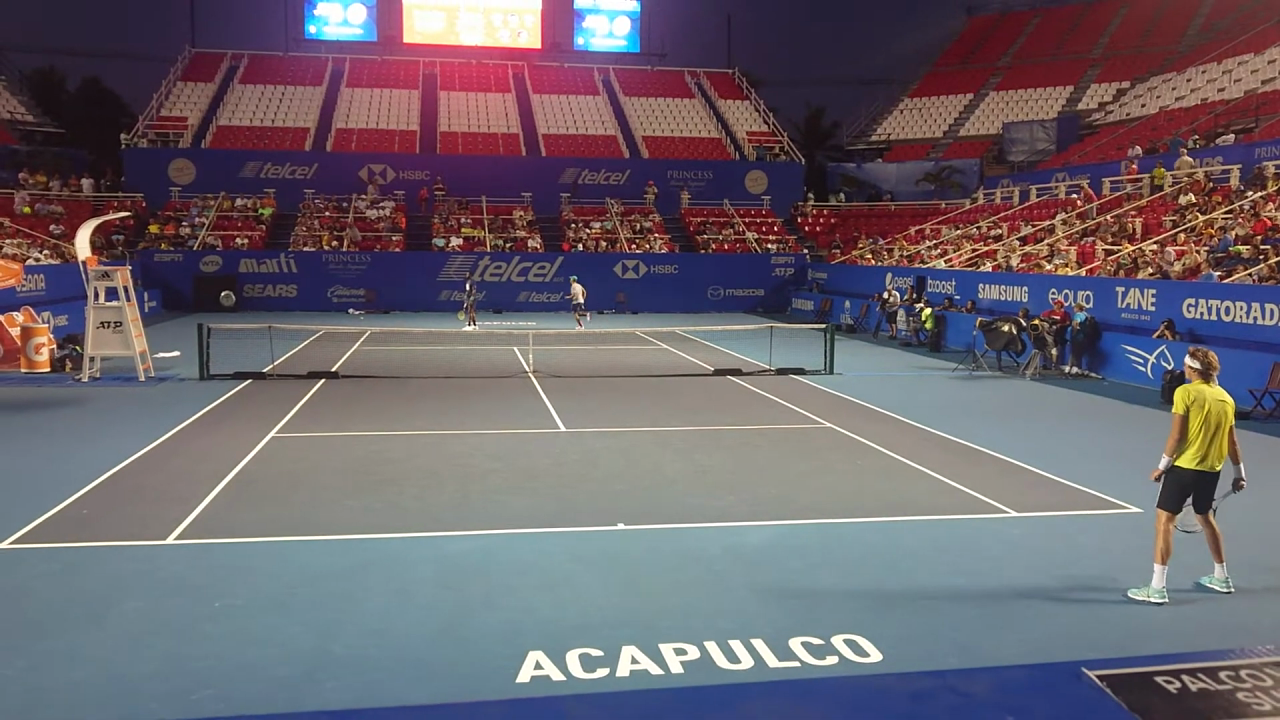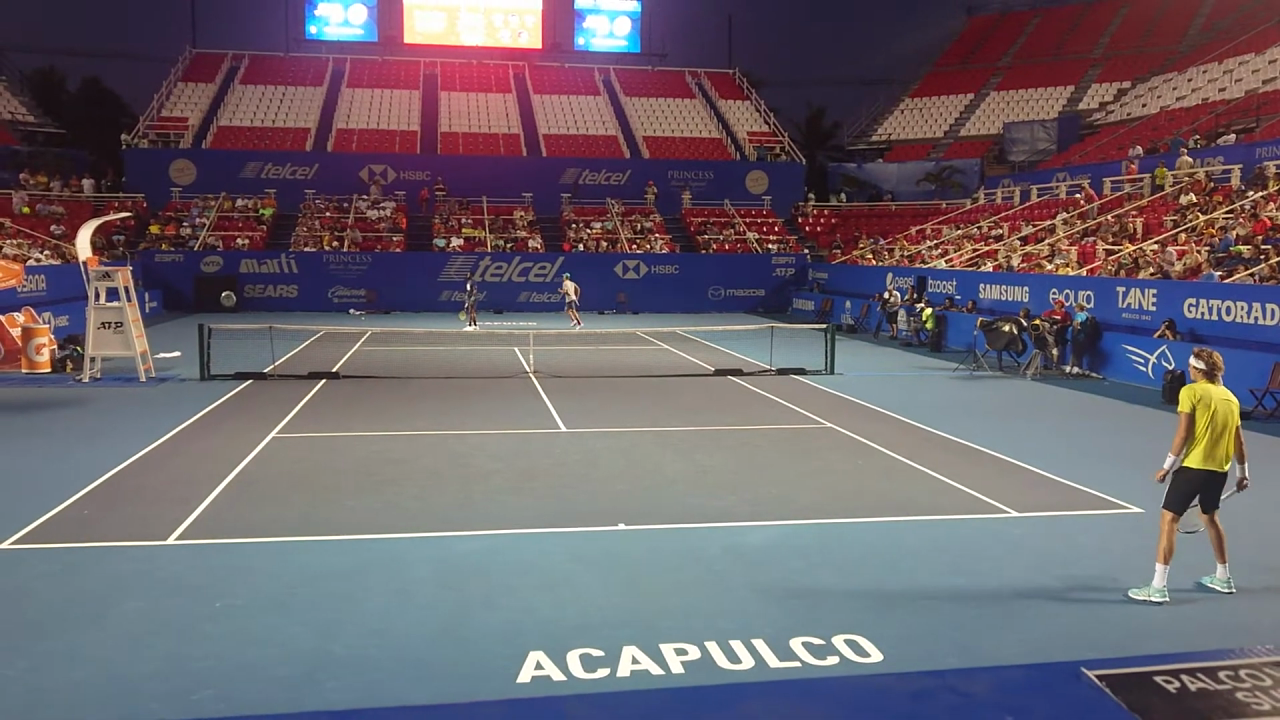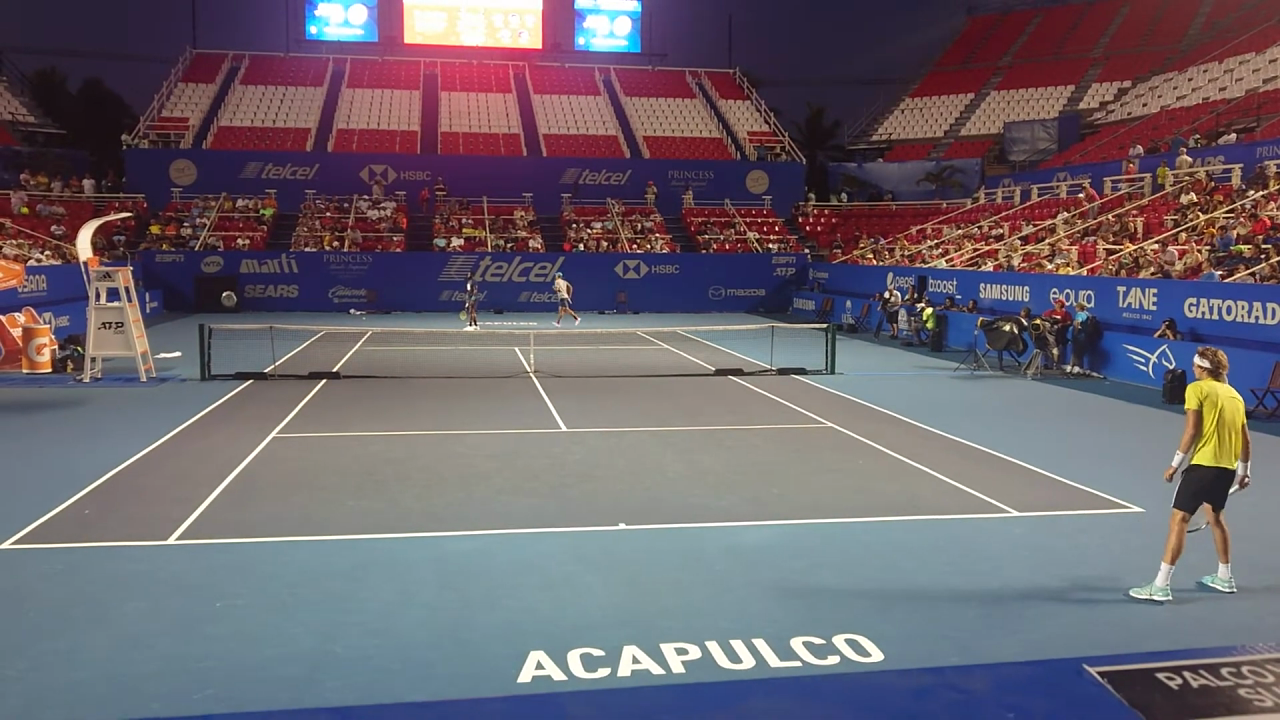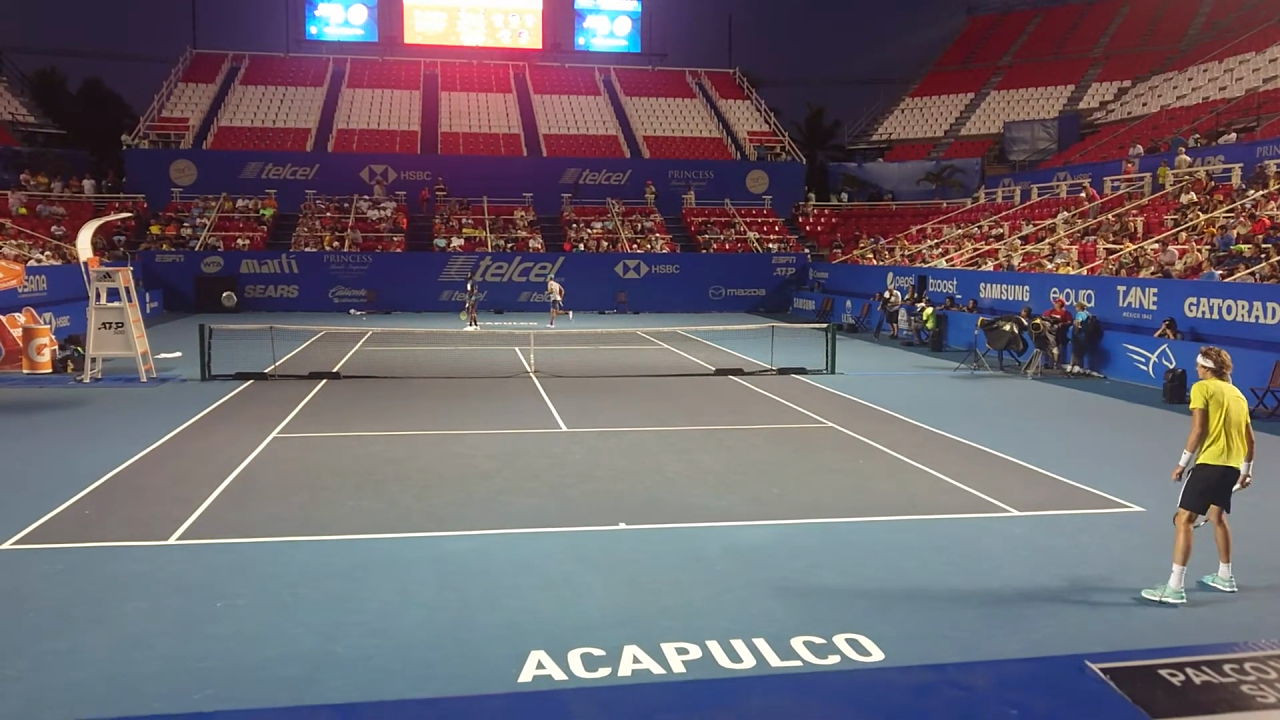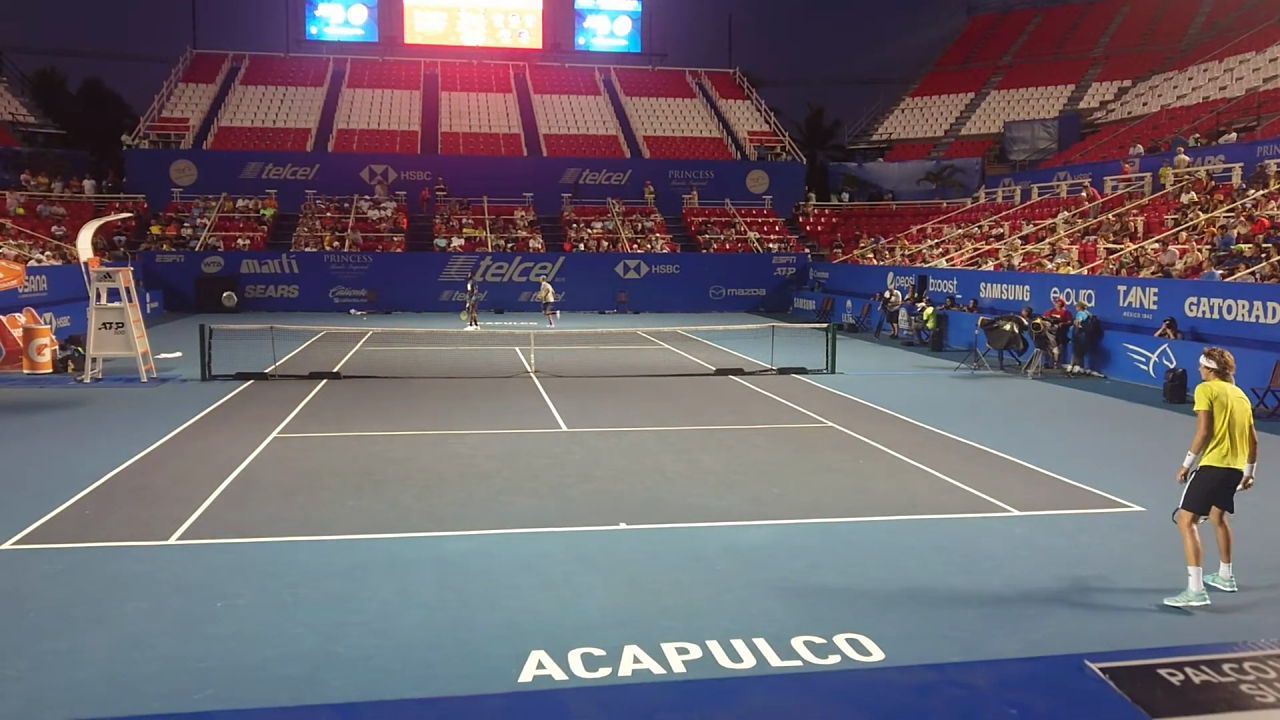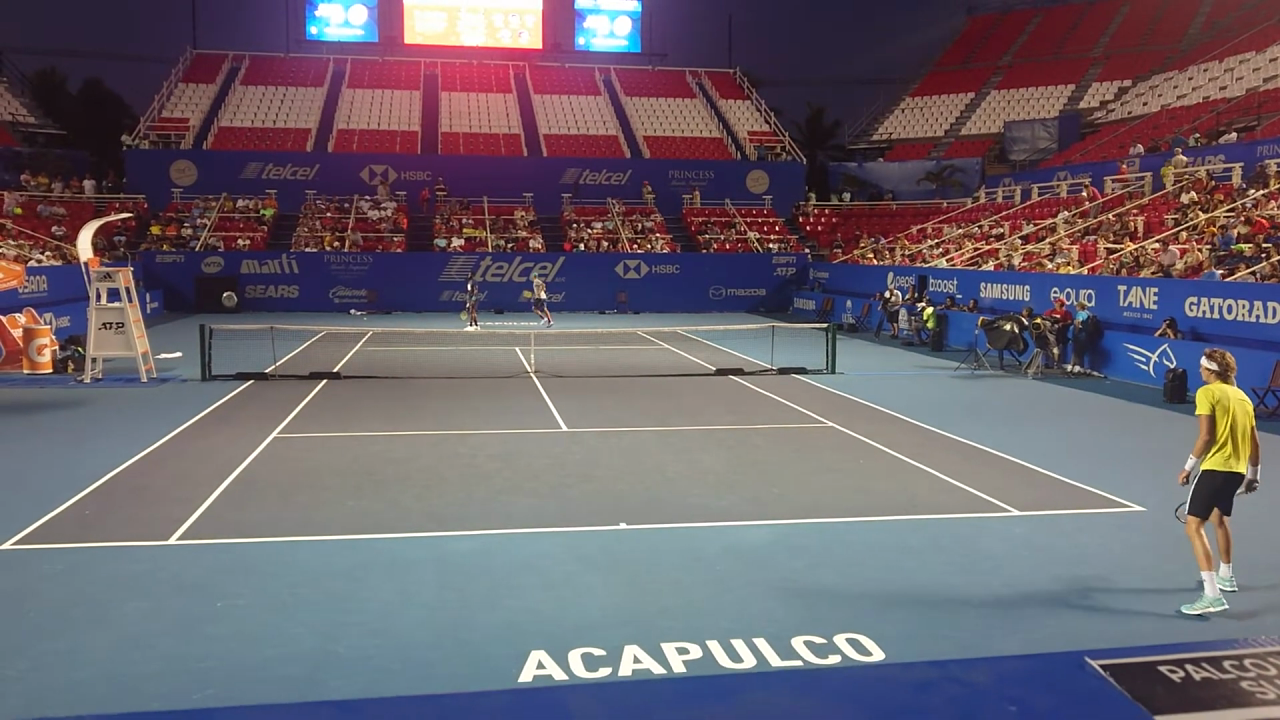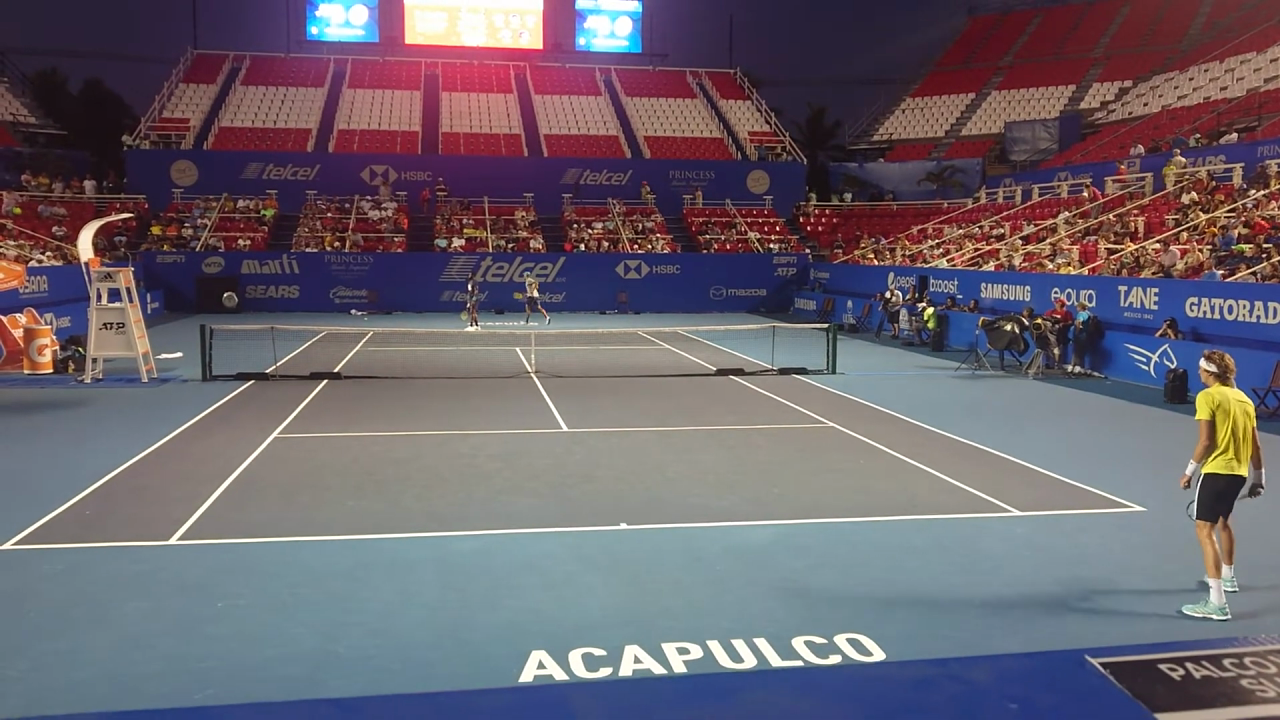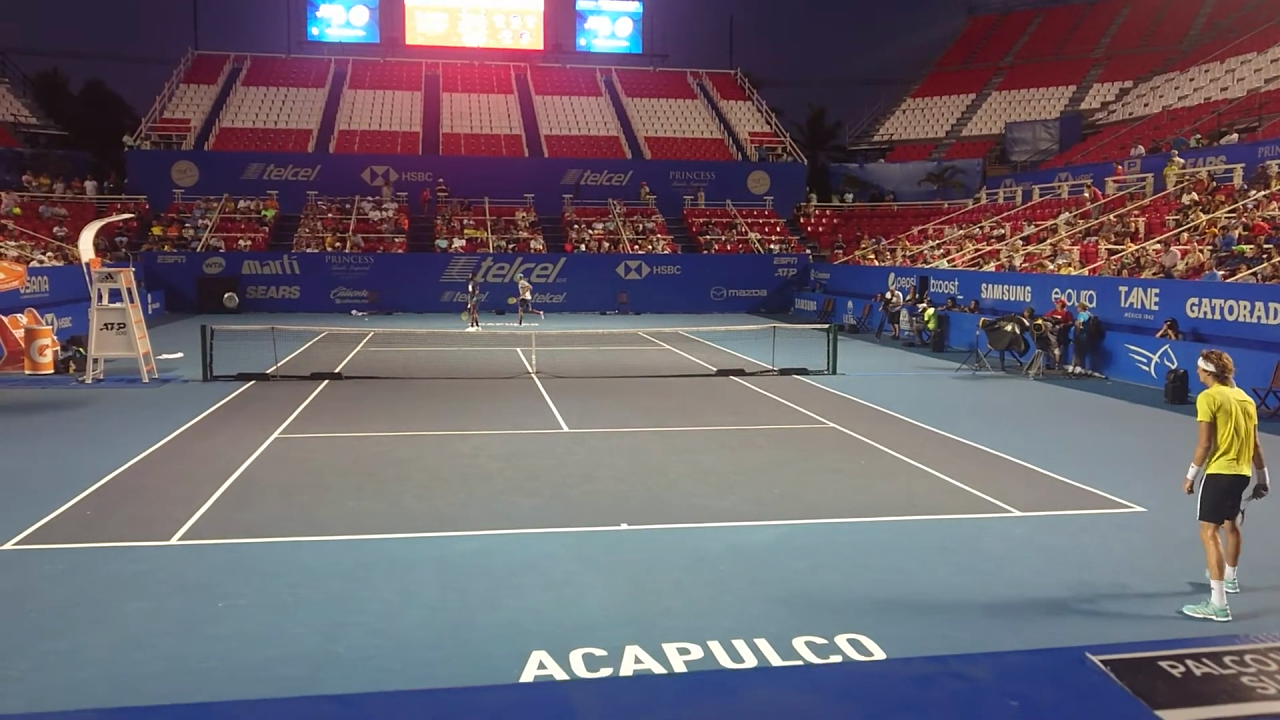
dt=0.1s
person 1, frame 1
left shoulder: (1185, 392)
right shoulder: (1225, 397)
left elbow: (1176, 436)
right elbow: (1232, 441)
left wrist: (1162, 465)
right wrist: (1238, 473)
left hip: (1185, 467)
right hip: (1211, 470)
left knee: (1164, 522)
right knee: (1205, 518)
left ankle: (1157, 588)
right ankle: (1221, 577)
person 1, frame 2
left shoulder: (1191, 392)
right shoulder: (1231, 398)
left elbow: (1183, 434)
right elbow: (1238, 441)
left wrist: (1167, 465)
right wrist: (1242, 472)
left hip: (1193, 468)
right hip: (1219, 470)
left knee: (1168, 522)
right knee: (1211, 519)
left ankle: (1158, 587)
right ankle: (1223, 578)
person 1, frame 3
left shoulder: (1197, 389)
right shoulder: (1235, 395)
left elbow: (1192, 431)
right elbow: (1246, 439)
left wrist: (1175, 463)
right wrist: (1245, 470)
left hip: (1204, 465)
right hip: (1228, 468)
left knee: (1179, 520)
right knee: (1215, 518)
left ankle: (1161, 585)
right ankle: (1225, 577)
person 1, frame 4
left shoulder: (1202, 388)
right shoulder: (1237, 394)
left elbow: (1198, 430)
right elbow: (1250, 438)
left wrist: (1183, 462)
right wrist: (1247, 470)
left hip: (1210, 464)
right hip: (1233, 466)
left knee: (1184, 520)
right knee: (1217, 517)
left ankle: (1174, 587)
right ankle: (1225, 576)
person 1, frame 5
left shoulder: (1206, 389)
right shoulder: (1241, 396)
left elbow: (1203, 432)
right elbow: (1253, 440)
left wrist: (1187, 464)
right wrist: (1250, 471)
left hip: (1213, 465)
right hip: (1235, 468)
left knee: (1186, 521)
right knee: (1218, 518)
left ankle: (1196, 590)
right ankle: (1225, 576)
person 1, frame 6
left shoulder: (1207, 392)
right shoulder: (1243, 397)
left elbow: (1205, 437)
right elbow: (1254, 442)
left wrist: (1189, 467)
right wrist: (1253, 475)
left hip: (1215, 469)
right hip: (1237, 471)
left knee: (1194, 526)
right knee: (1218, 518)
left ankle: (1212, 596)
right ankle: (1226, 577)
person 1, frame 7
left shoulder: (1208, 396)
right shoulder: (1244, 399)
left elbow: (1205, 442)
right elbow: (1255, 445)
left wrist: (1189, 471)
right wrist: (1258, 478)
left hip: (1216, 471)
right hip: (1239, 473)
left knee: (1205, 532)
right knee: (1223, 523)
left ankle: (1217, 603)
right ankle: (1227, 577)
person 1, frame 8
left shoulder: (1208, 397)
right shoulder: (1245, 398)
left elbow: (1205, 444)
right elbow: (1255, 444)
left wrist: (1191, 475)
right wrist: (1262, 479)
left hip: (1219, 472)
right hip: (1242, 473)
left knee: (1209, 533)
right knee: (1231, 525)
left ankle: (1218, 604)
right ankle: (1229, 578)
